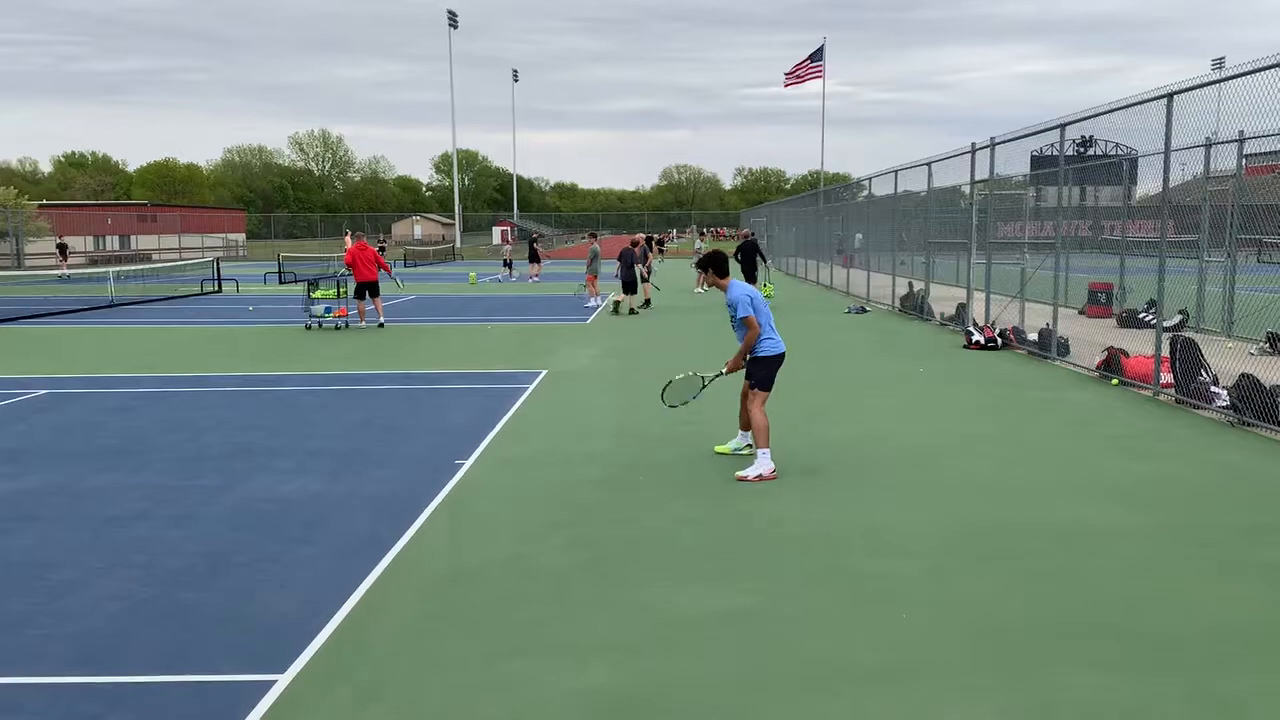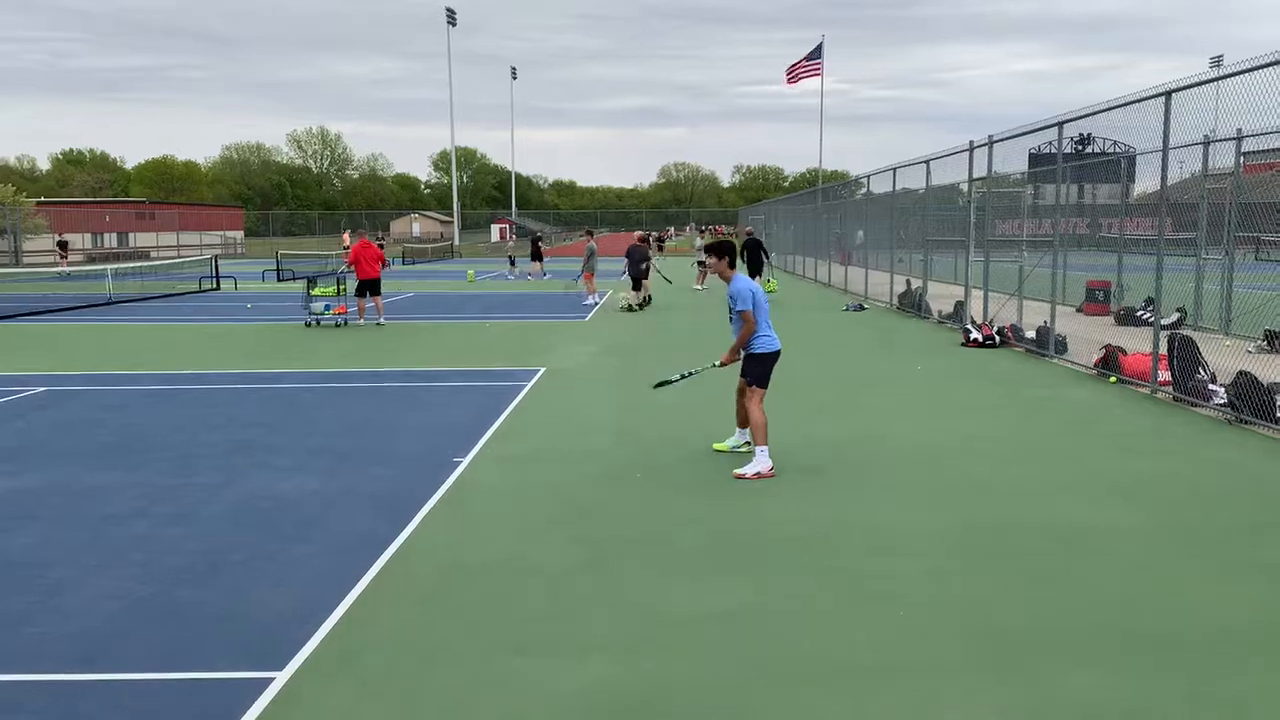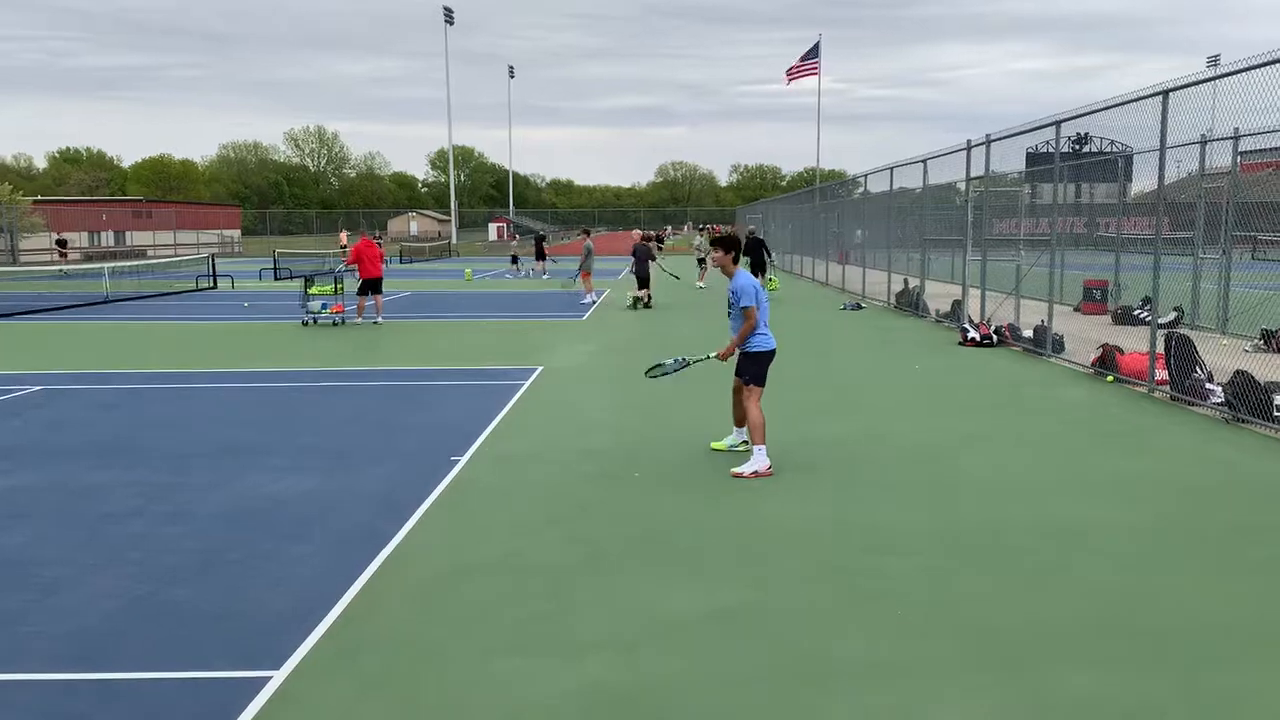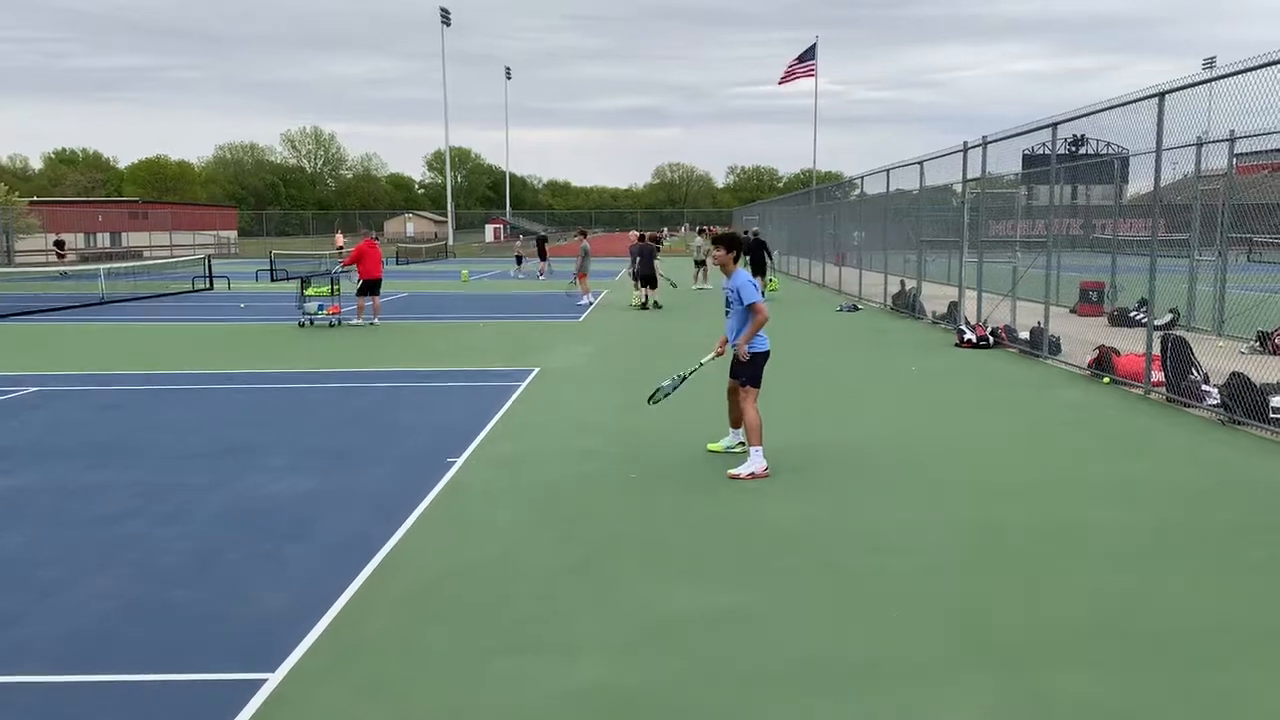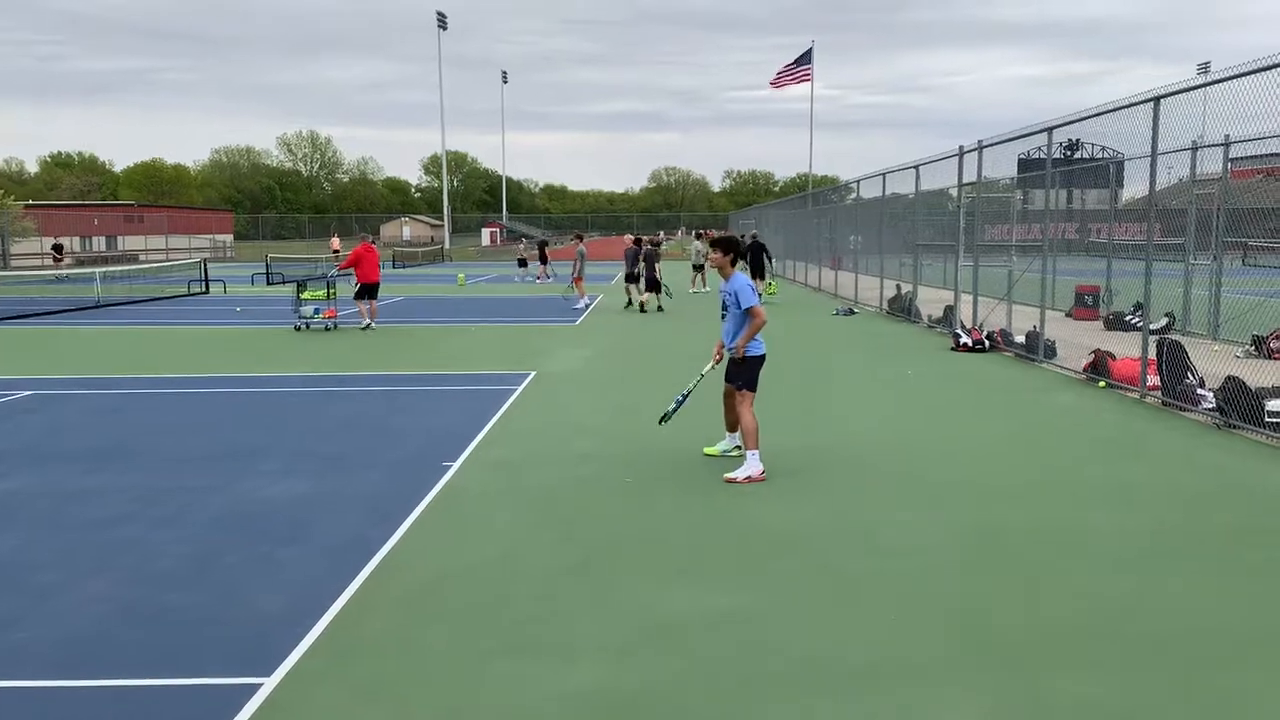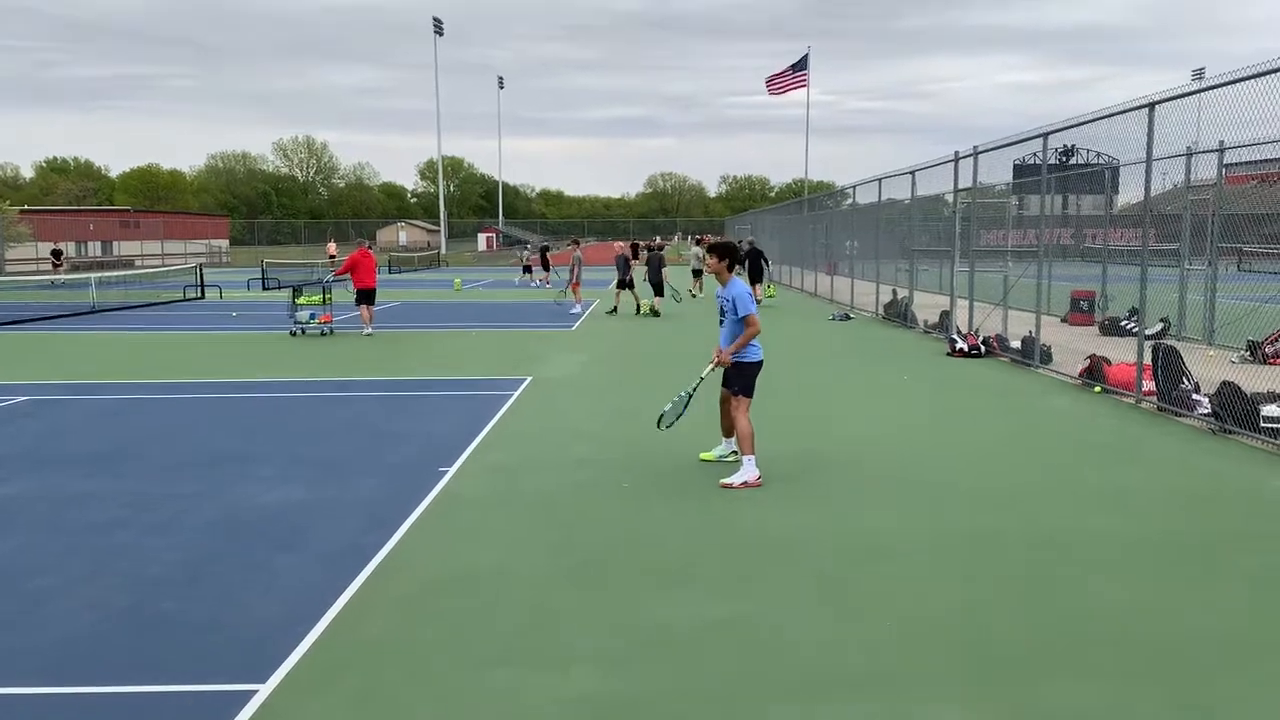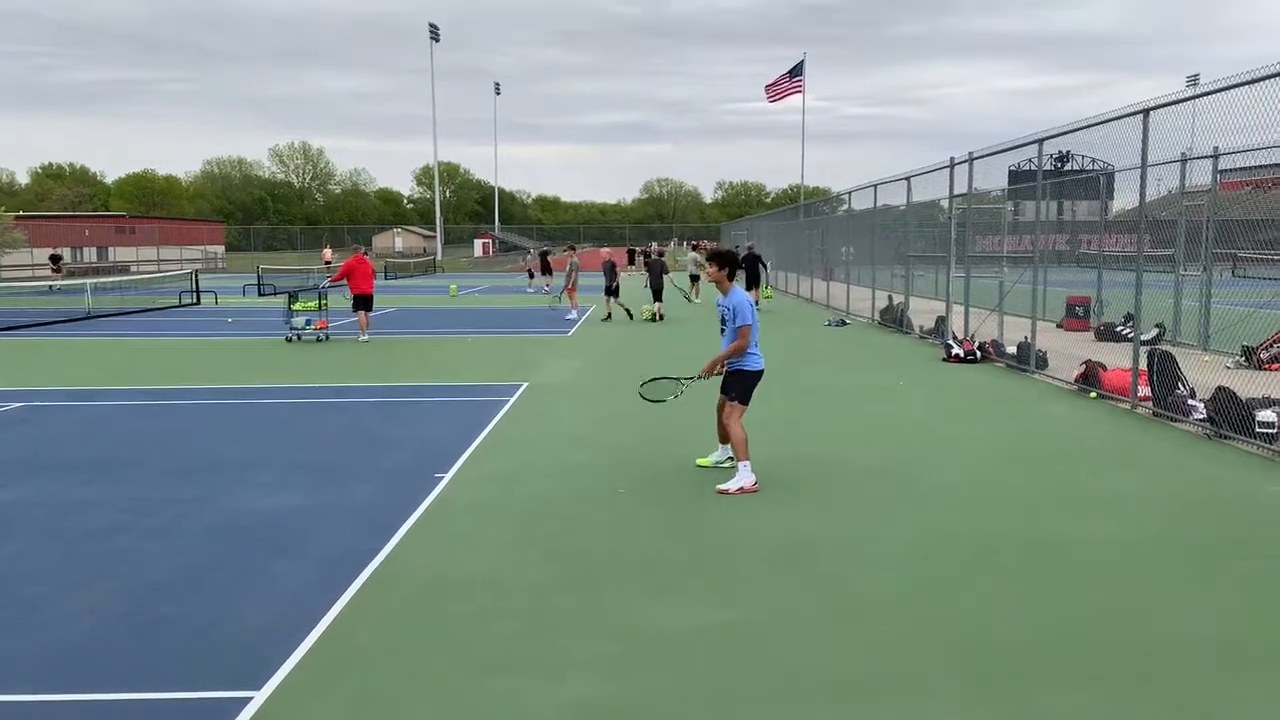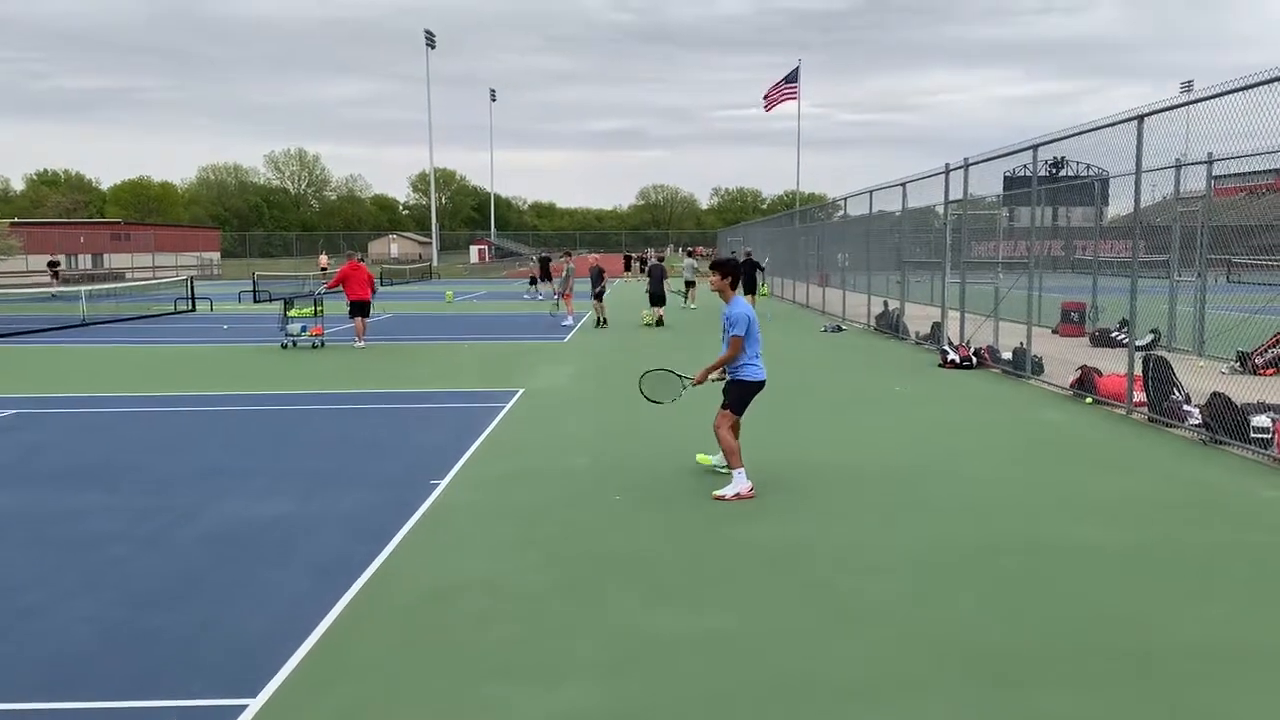
dt=0.2s
person 1, frame 1
left shoulder: (737, 294)
right shoulder: (735, 290)
left elbow: (754, 330)
left wrist: (738, 358)
right wrist: (740, 357)
left hip: (768, 352)
right hip: (762, 351)
left knee: (755, 405)
right knee: (746, 395)
left ankle: (765, 464)
right ankle: (744, 441)
person 1, frame 2
left shoulder: (740, 287)
right shoulder: (736, 284)
left elbow: (750, 326)
left wrist: (732, 352)
right wrist: (738, 350)
left hip: (763, 349)
right hip: (757, 348)
left knee: (753, 402)
right knee: (742, 392)
left ankle: (763, 462)
right ankle: (742, 438)
person 1, frame 3
left shoulder: (743, 283)
right shoulder: (735, 281)
left elbow: (751, 322)
left wrist: (731, 347)
right wrist: (733, 345)
left hip: (758, 348)
right hip: (750, 347)
left knee: (750, 401)
right knee: (738, 390)
left ankle: (761, 460)
right ankle: (740, 437)
person 1, frame 4
left shoulder: (743, 281)
right shoulder: (729, 281)
left elbow: (762, 315)
left wrist: (742, 343)
right wrist: (724, 341)
left hip: (752, 350)
right hip: (741, 348)
left knee: (747, 402)
right knee: (733, 392)
left ankle: (757, 462)
right ankle: (736, 439)
person 1, frame 5
left shoulder: (741, 284)
right shoulder: (726, 284)
left elbow: (760, 318)
left wrist: (741, 344)
right wrist: (721, 345)
left hip: (748, 354)
right hip: (736, 352)
left knee: (743, 405)
right knee: (729, 396)
left ankle: (754, 466)
right ankle: (732, 443)
person 1, frame 6
left shoulder: (739, 291)
right shoulder: (722, 289)
left elbow: (754, 328)
left wrist: (730, 351)
right wrist: (720, 349)
left hip: (746, 359)
right hip: (734, 358)
left knee: (738, 410)
right knee: (725, 401)
left ankle: (750, 471)
right ankle: (728, 447)
person 1, frame 7
left shoulder: (740, 301)
right shoulder: (722, 299)
left elbow: (743, 342)
left wrist: (714, 362)
right wrist: (721, 361)
left hip: (747, 366)
right hip: (734, 365)
left knee: (731, 417)
right knee: (722, 408)
left ankle: (746, 476)
right ankle: (724, 454)
person 1, frame 8
left shoulder: (739, 311)
right shoulder: (729, 307)
left elbow: (733, 352)
left wrist: (706, 372)
right wrist: (722, 369)
left hip: (747, 376)
right hip: (739, 374)
left knee: (721, 424)
right knee: (729, 418)
left ankle: (742, 483)
right ankle: (724, 459)
